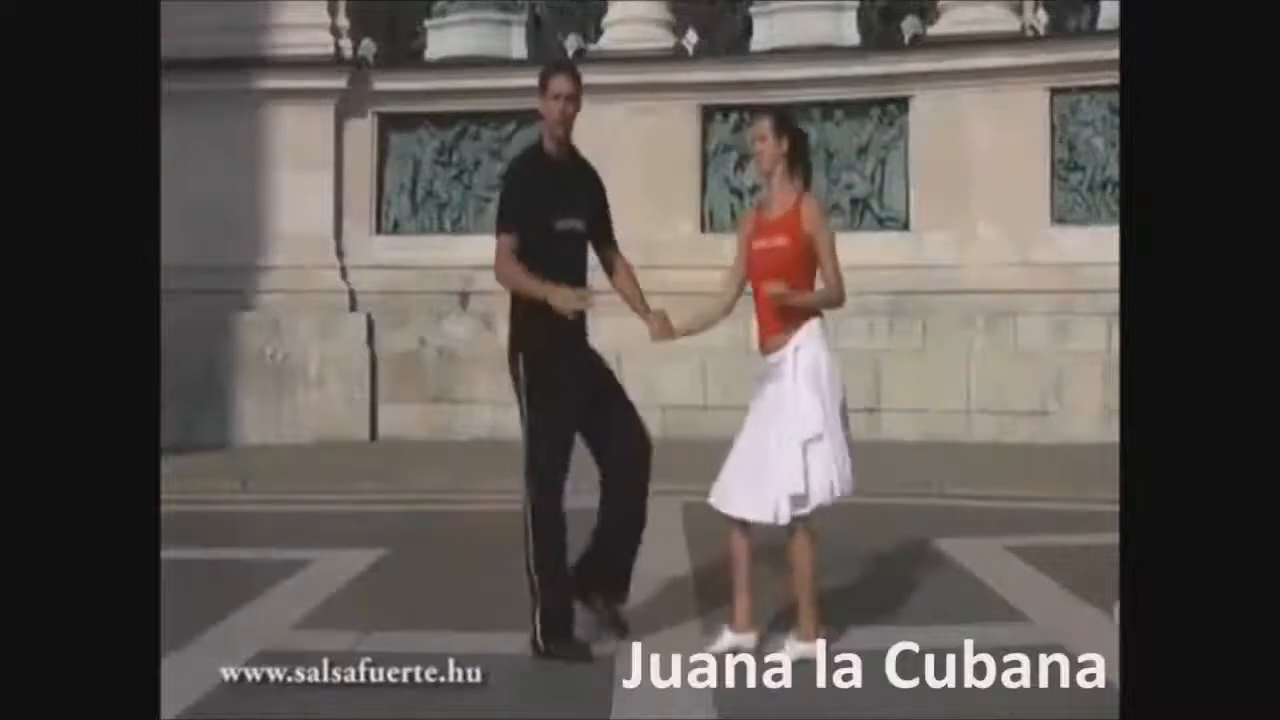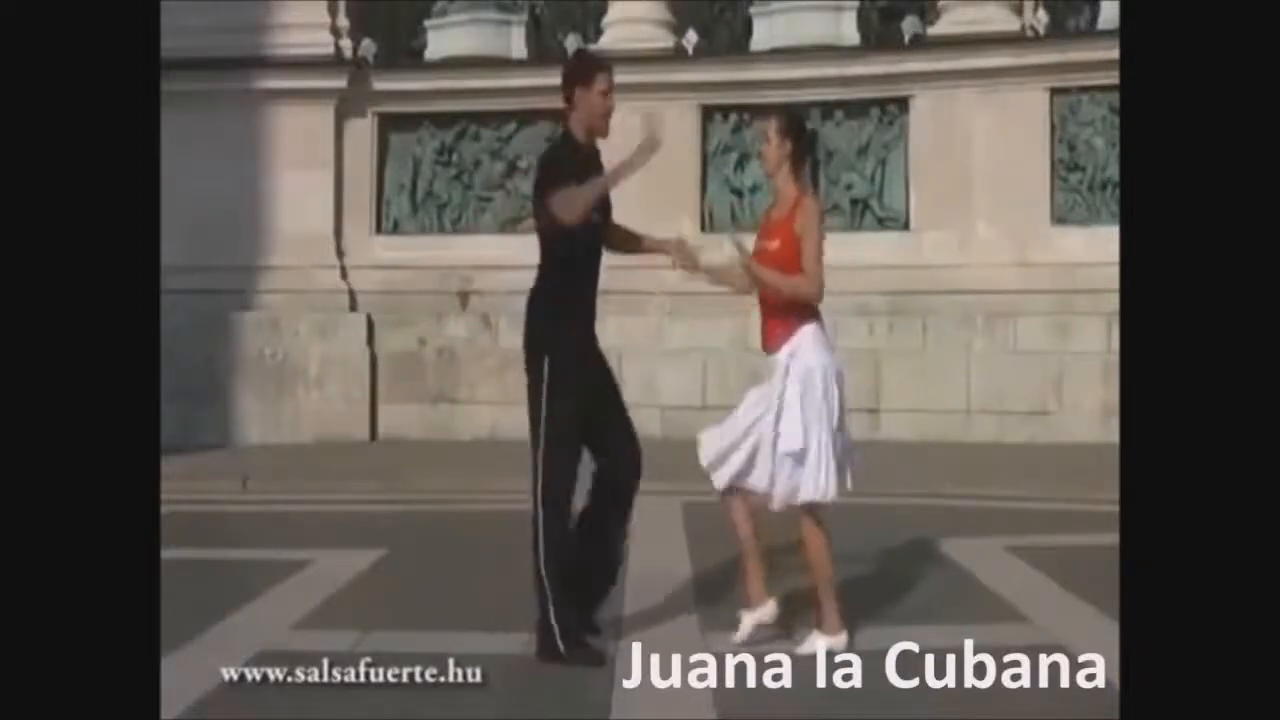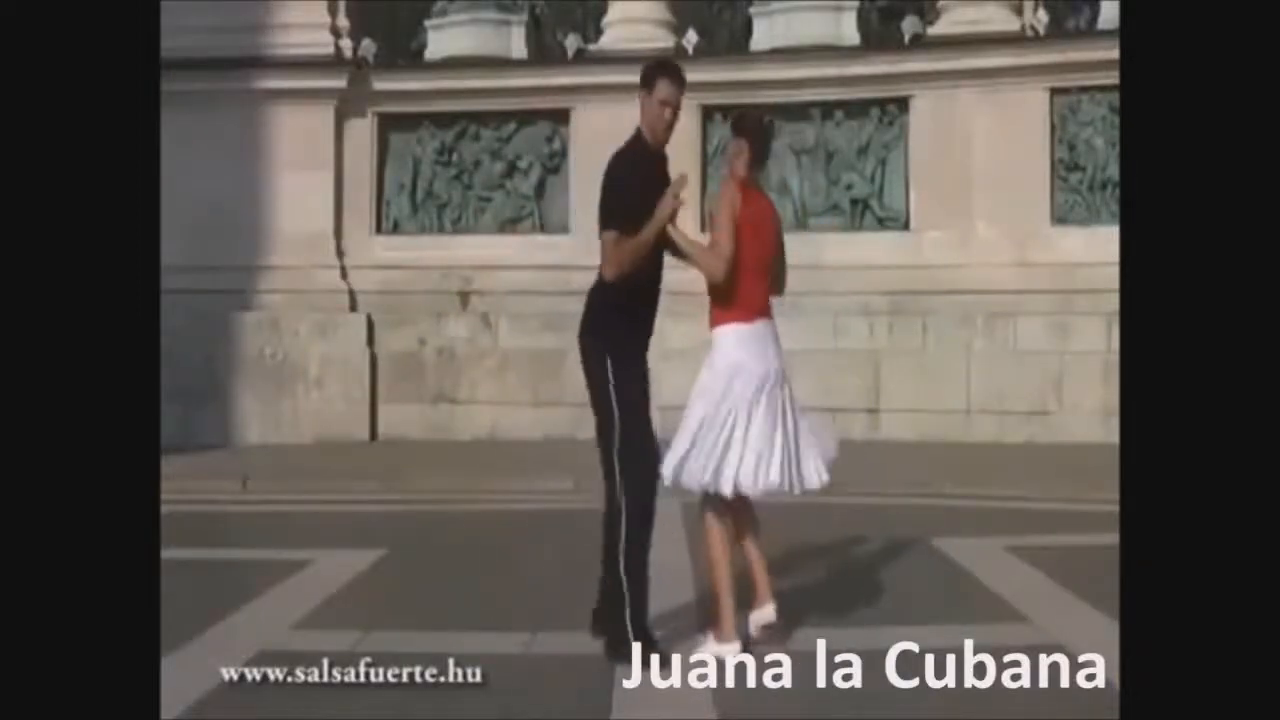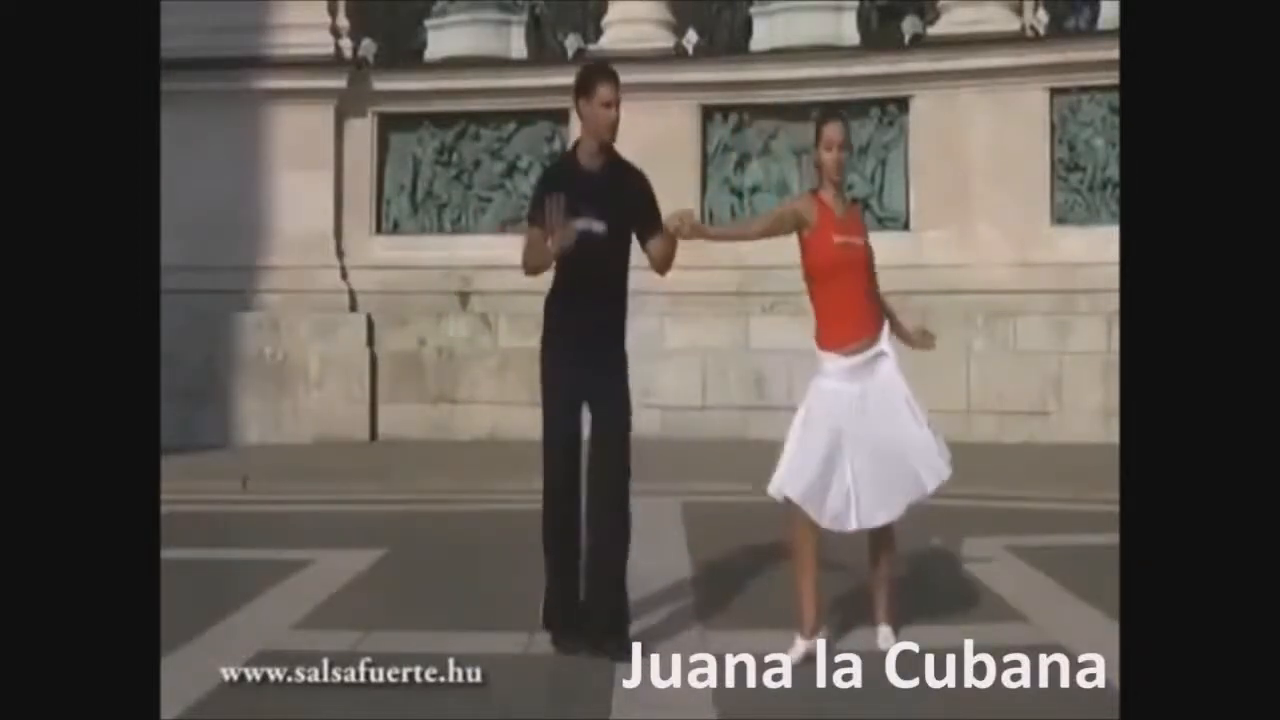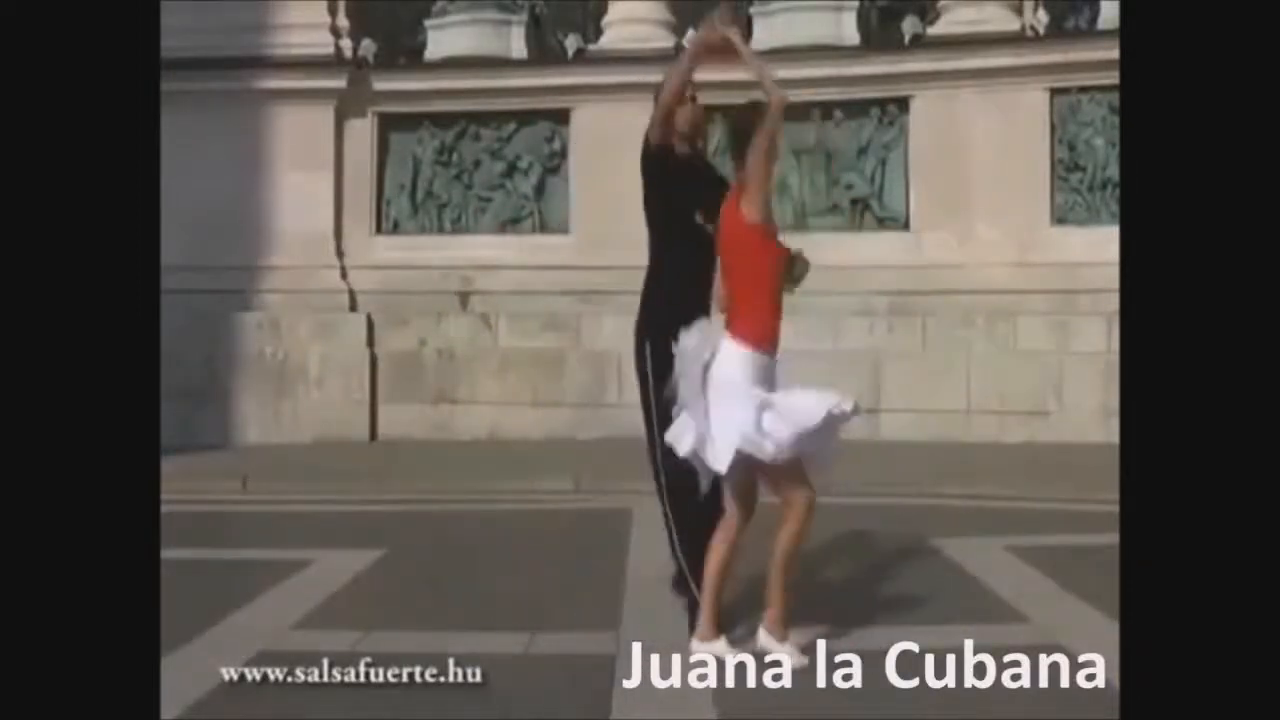
dt=1s
person 1, frame 1
left shoulder: (586, 176)
right shoulder: (522, 174)
left elbow: (609, 253)
right elbow: (504, 264)
left wrist: (646, 310)
right wrist: (553, 293)
left hip: (577, 347)
right hip: (536, 348)
left knee: (630, 451)
right knee: (546, 481)
left ankle: (598, 583)
right ankle: (549, 624)
person 1, frame 2
left shoulder: (589, 162)
right shoulder: (557, 162)
right elbow: (566, 213)
left wrist: (657, 244)
right wrist: (630, 164)
left hip: (581, 341)
right hip: (553, 343)
left knee: (622, 459)
right knee: (555, 481)
left ankle: (581, 590)
right ankle: (557, 630)
person 1, frame 3
left shoulder: (659, 168)
right shoulder: (625, 168)
right elbow: (613, 262)
left wrist: (677, 231)
right wrist: (658, 223)
left hip: (632, 339)
right hip: (609, 341)
left knee: (635, 474)
right knee: (628, 476)
left ankle: (612, 611)
right ankle: (627, 630)
person 1, frame 4
left shoulder: (632, 180)
right shoulder: (555, 178)
left elbow: (658, 261)
right elbow: (532, 261)
left wrist: (670, 237)
right wrist: (549, 242)
left hip: (610, 346)
right hip: (564, 346)
left knee: (611, 474)
right knee: (561, 477)
left ankle: (606, 614)
right ankle: (562, 612)
person 1, frame 5
left shoulder: (711, 180)
right shoulder: (660, 164)
right elbow: (661, 114)
right wrist: (694, 51)
right hip: (660, 345)
right knee: (679, 472)
left ankle: (693, 578)
right ankle: (701, 606)
person 2, frame 1
left shoulder: (807, 209)
right shoulder: (753, 220)
left elbow: (835, 292)
right elbow: (730, 296)
left wrist: (793, 297)
right wrist: (682, 327)
left hip: (802, 363)
right hip: (772, 369)
left knee: (793, 506)
right knee: (742, 499)
left ankle: (808, 631)
right ankle: (741, 620)
person 2, frame 2
left shoulder: (806, 207)
right shoulder: (770, 213)
left elbow: (810, 287)
left wrist: (755, 268)
right wrist: (702, 269)
left hip: (804, 360)
right hip: (782, 366)
left knee: (806, 502)
right knee: (729, 473)
left ankle: (832, 623)
right ankle: (758, 598)
person 2, frame 3
left shoulder: (730, 194)
right shoulder: (760, 204)
left elbow: (717, 265)
left wrist: (672, 232)
left hip: (738, 352)
right hip: (760, 355)
left knee: (715, 501)
right knee: (734, 493)
left ankle: (727, 632)
right ankle: (764, 596)
person 2, frame 4
left shoulder: (856, 218)
right shoulder: (804, 209)
right elbow: (756, 228)
left wrist: (906, 332)
right wrist: (698, 230)
left hip: (878, 368)
right hip: (833, 373)
left knee: (883, 505)
right knee: (802, 499)
left ankle: (882, 618)
right ankle: (808, 627)
person 2, frame 5
left shoulder: (742, 209)
right shoulder: (750, 197)
right elbow: (774, 108)
left wrist: (784, 266)
right wrist: (743, 51)
left hip: (748, 367)
right hip: (740, 372)
left knee: (741, 506)
right knee: (799, 498)
left ankle: (706, 630)
right ankle: (773, 625)
